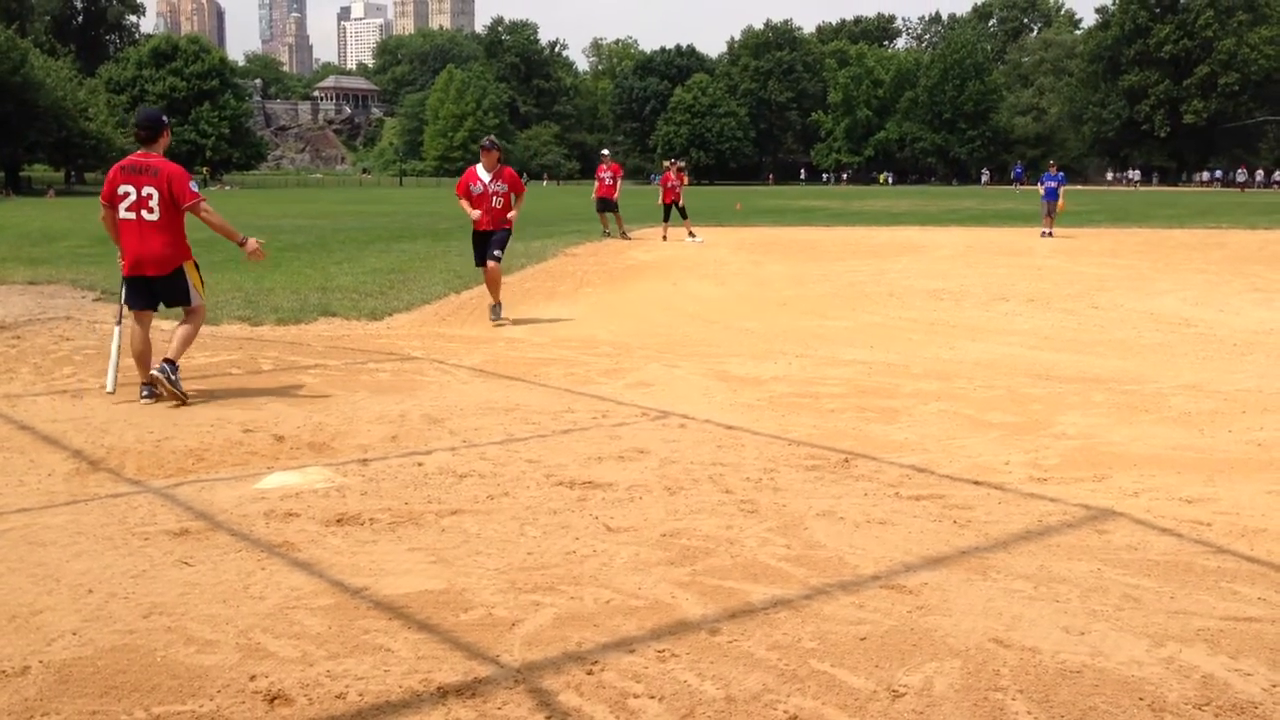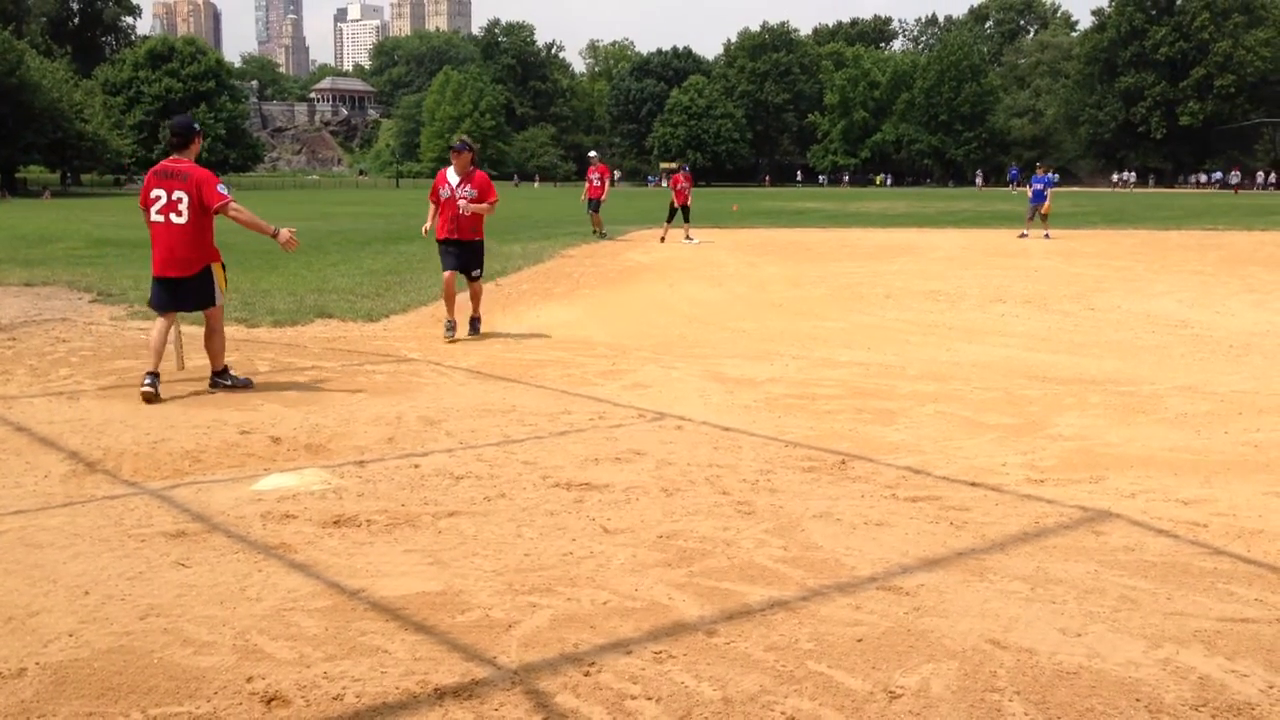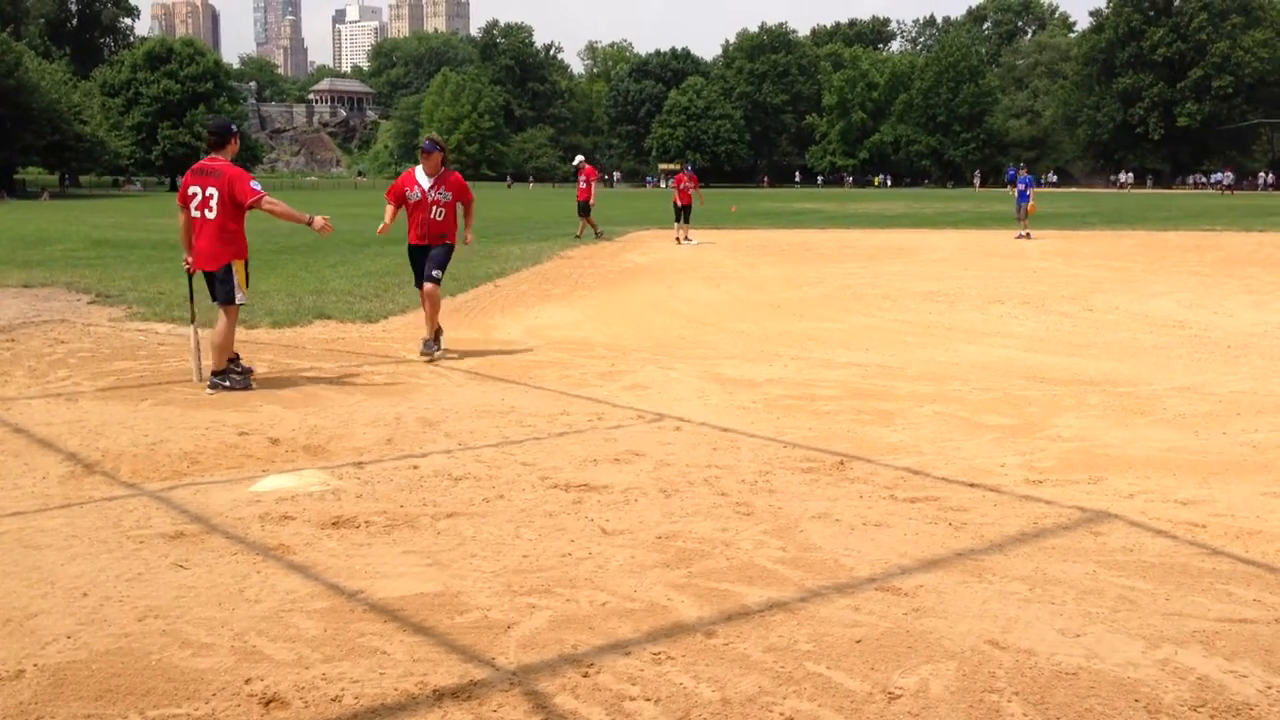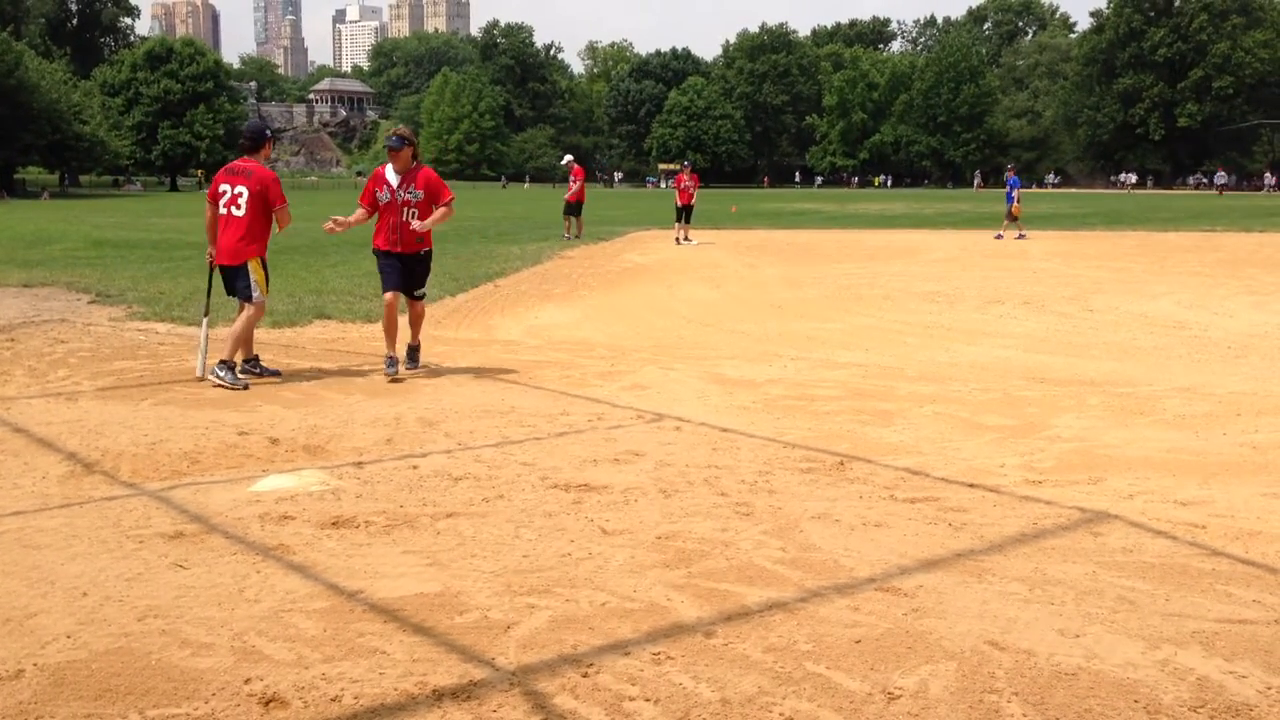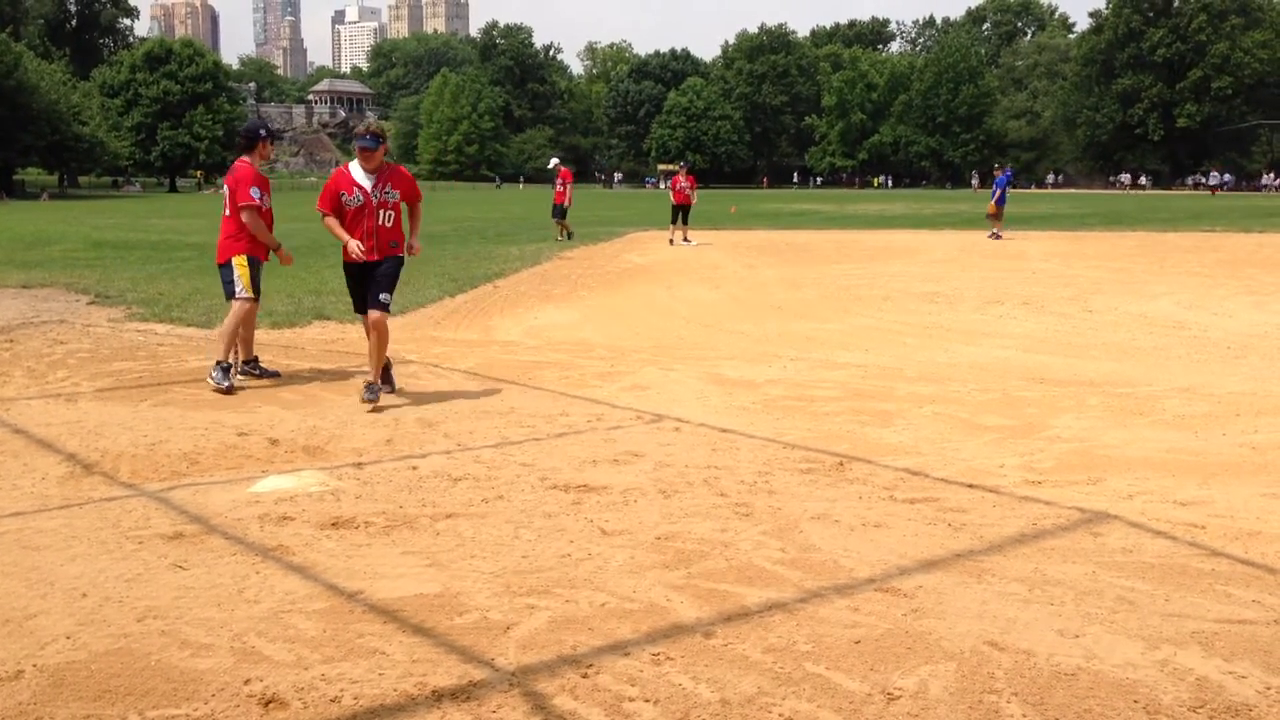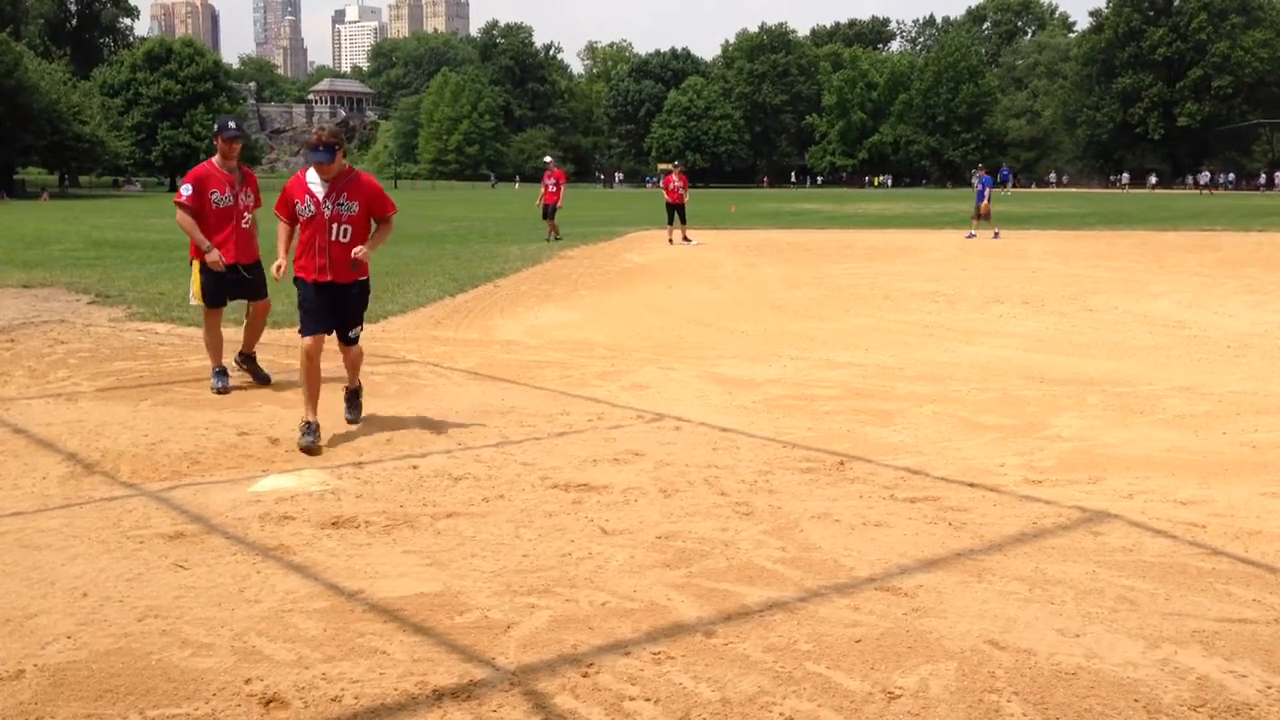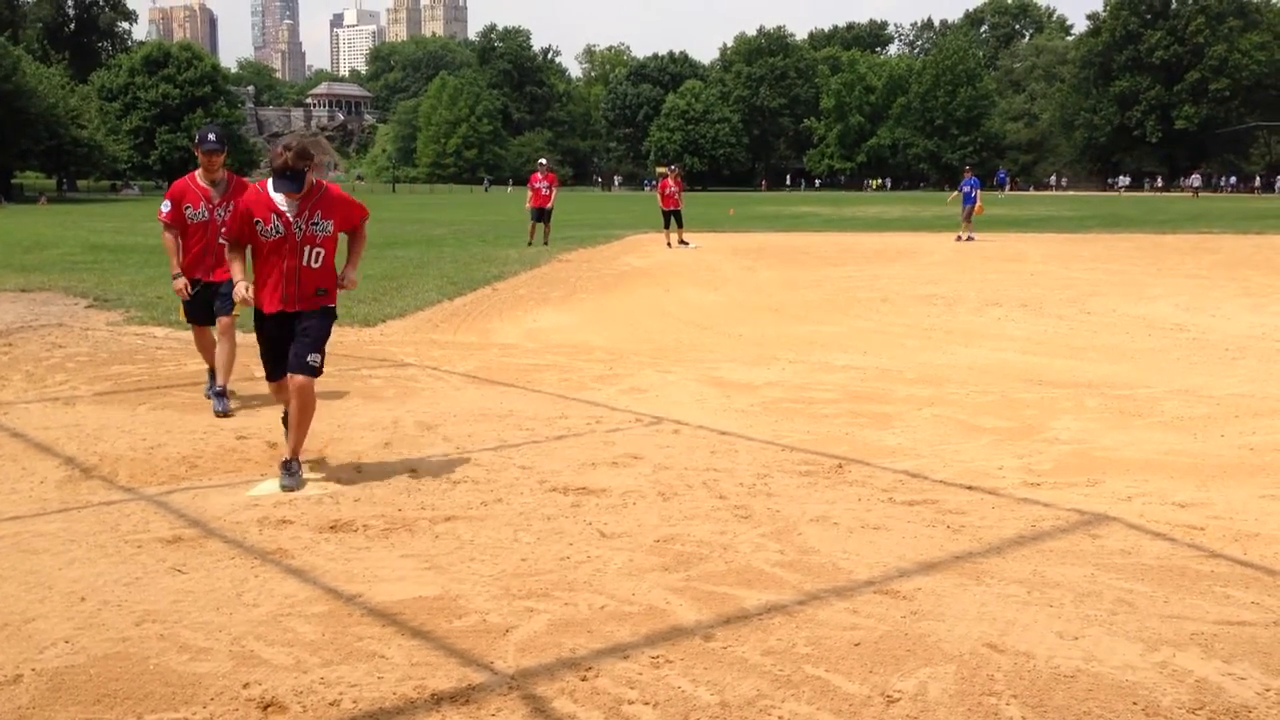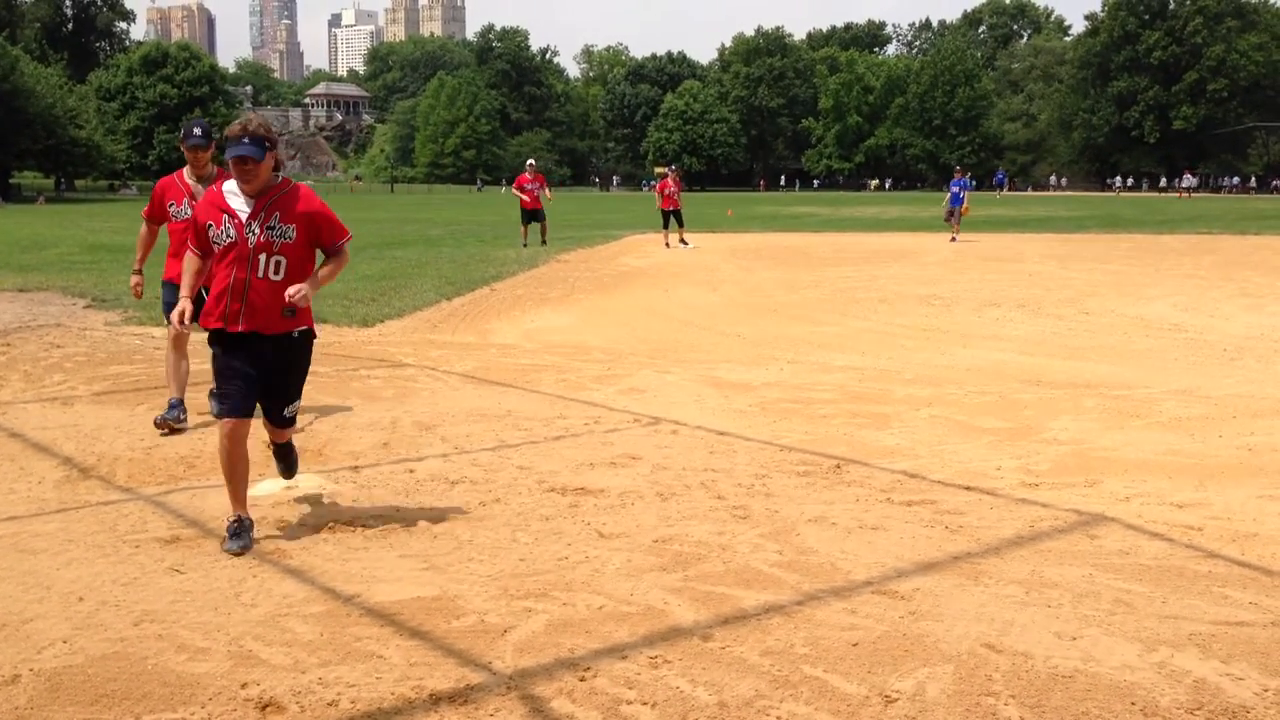
dt=0.4s
person 1, frame 1
left shoulder: (118, 170)
right shoulder: (172, 172)
left elbow: (107, 215)
right elbow: (203, 212)
left wrist: (123, 247)
right wrist: (242, 240)
left hip: (134, 260)
right hip: (170, 259)
left knee: (140, 319)
right knee: (196, 311)
left ankle: (147, 385)
right ankle: (167, 367)
person 1, frame 2
left shoulder: (153, 174)
right shoulder: (201, 176)
left elbow: (147, 216)
right elbow: (233, 210)
right wrist: (274, 232)
left hip: (163, 262)
right hip: (200, 260)
left knee: (164, 317)
right knee: (213, 315)
left ankle: (151, 377)
right ankle: (219, 375)
person 1, frame 3
left shoulder: (192, 173)
right shoulder: (234, 175)
left elbow: (183, 214)
right elbow: (268, 204)
left wrist: (188, 252)
right wrist: (309, 220)
left hip: (204, 255)
right hip: (228, 255)
left knee: (226, 308)
right knee: (229, 312)
left ankle: (231, 361)
right ankle: (217, 376)
person 1, frame 4
left shoulder: (224, 172)
right shoulder: (267, 177)
left elbow: (211, 210)
right elbow: (283, 219)
left wrist: (212, 245)
right wrist: (271, 230)
left hip: (226, 252)
right hip: (248, 252)
left knee: (248, 306)
right knee: (254, 309)
left ankle: (249, 362)
right ankle: (223, 366)
person 1, frame 5
left shoulder: (244, 171)
right shoulder: (248, 174)
right elbow: (249, 217)
left wrist: (268, 248)
right wrist: (276, 246)
left hip: (250, 252)
right hip: (240, 252)
left knee: (251, 307)
right knee: (241, 306)
left ankle: (247, 363)
right ankle: (220, 368)
person 1, frame 6
left shoulder: (248, 176)
right shoulder: (199, 175)
right elbow: (182, 214)
left wrist: (256, 249)
right wrist: (206, 248)
left hip: (247, 256)
right hip: (211, 258)
left knee: (262, 306)
right knee: (213, 314)
left ankle: (246, 357)
right ankle: (219, 371)
person 1, frame 7
left shoulder: (242, 189)
right shoulder: (179, 189)
right elbow: (170, 234)
right wrist: (176, 274)
left hip: (228, 273)
right hip: (193, 274)
left knee: (225, 326)
right knee: (201, 330)
left ankle: (220, 391)
right ankle: (215, 371)
person 1, frame 8
right shoulder: (166, 186)
right elbow: (149, 228)
right wrist: (137, 269)
right hip: (178, 276)
right knee: (176, 336)
right ankle: (176, 406)
person 2, frame 1
left shoulder: (509, 173)
right shoulder: (470, 174)
left elbow: (521, 193)
right elbow: (461, 197)
left wrist: (515, 209)
right wrist: (471, 212)
left hip: (502, 227)
right hip: (480, 229)
left knee: (493, 265)
right knee: (486, 268)
left ankle: (496, 305)
right ankle: (496, 301)
person 2, frame 2
left shoulder: (481, 178)
right shoulder: (441, 176)
left elbow: (491, 206)
right elbow: (434, 201)
left wrist: (472, 206)
right wrist: (430, 223)
left hip: (473, 239)
right hip: (447, 238)
left knee: (474, 281)
right knee: (448, 277)
left ankle: (475, 316)
right ankle: (450, 320)
person 2, frame 3
left shoulder: (454, 179)
right shoulder: (407, 178)
left elbow: (468, 203)
right elbow: (392, 203)
left wrist: (468, 230)
right wrist: (387, 222)
left hip: (442, 243)
right hip: (417, 244)
left knee: (430, 287)
right knee: (425, 290)
left ankle: (430, 337)
right ankle: (435, 328)
person 2, frame 4
left shoulder: (427, 176)
right shoulder: (377, 176)
left elbow: (448, 207)
right elbow: (366, 209)
left wrist: (428, 224)
right wrist: (345, 222)
left hip: (418, 251)
right hip: (387, 250)
left knee: (416, 302)
right knee: (390, 299)
left ankle: (414, 344)
right ankle: (391, 357)
person 2, frame 5
left shoulder: (399, 176)
right shoulder: (340, 178)
left elbow: (416, 203)
right elbow: (327, 214)
left wrist: (413, 236)
right wrist: (347, 240)
left hip: (389, 258)
right hip: (356, 260)
left knee: (377, 317)
right knee: (369, 320)
left ankle: (373, 381)
right ankle: (385, 368)
person 2, frame 6
left shoulder: (364, 184)
right shoulder: (296, 183)
left elbow: (386, 221)
right elbow: (286, 220)
left wrist: (370, 246)
right wrist: (282, 255)
left hip: (352, 281)
right hip: (310, 279)
left knee: (350, 345)
right knee: (309, 345)
left ankle: (352, 387)
right ankle: (309, 422)
person 2, frame 7
left shoulder: (334, 198)
right shoulder: (254, 198)
left elbow: (360, 229)
right elbow: (233, 245)
left wrist: (350, 268)
right wrist: (240, 280)
left hip: (317, 307)
right hip: (269, 308)
left knee: (301, 380)
right knee: (280, 382)
left ankle: (292, 459)
right ankle: (289, 415)
person 2, frame 8
left shoulder: (303, 202)
right shoulder: (212, 201)
left elbow: (341, 252)
right elbow: (197, 250)
left wrist: (312, 284)
right wrist: (186, 296)
left hip: (287, 333)
right hip: (231, 333)
left knee: (280, 423)
right knee: (230, 424)
left ankle: (283, 437)
right ankle: (240, 519)
